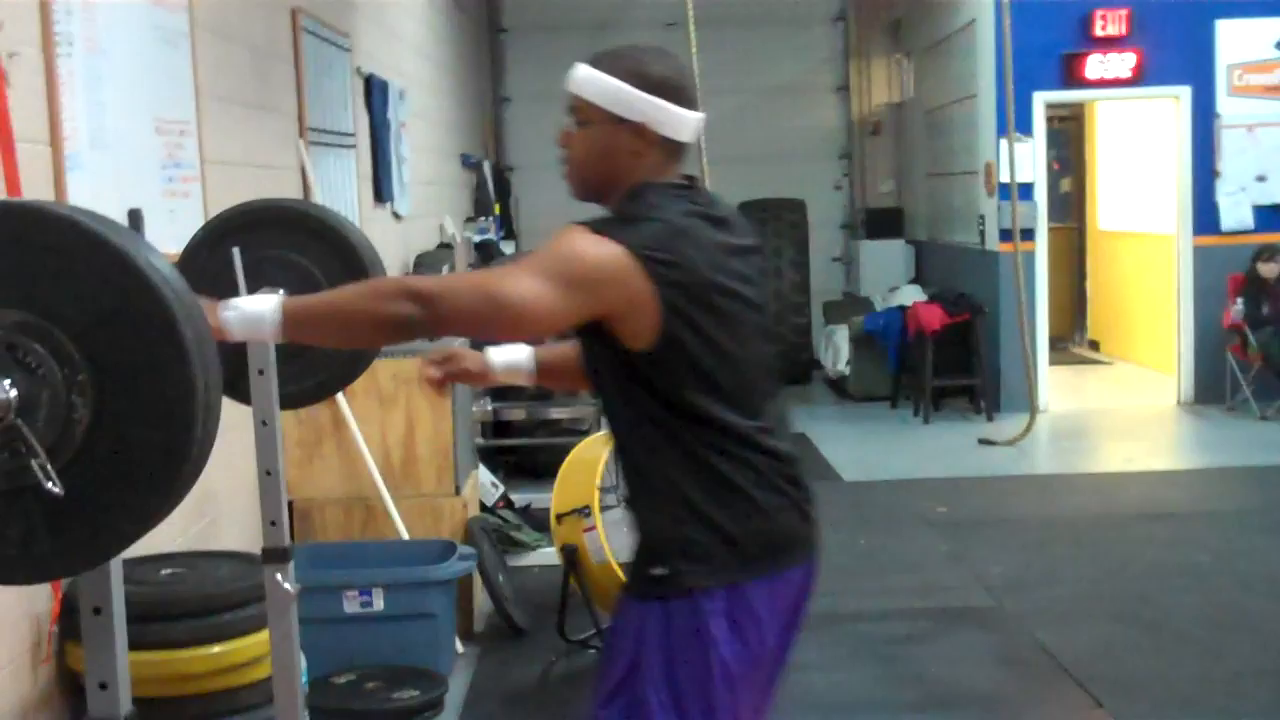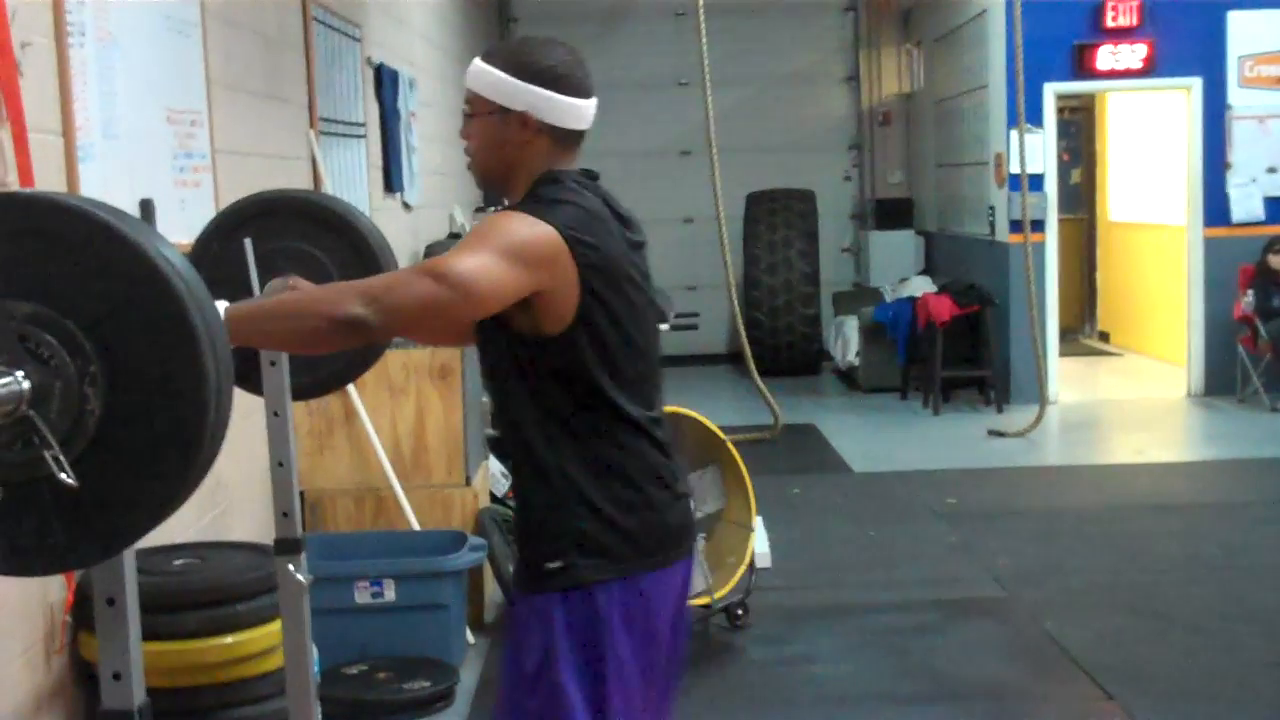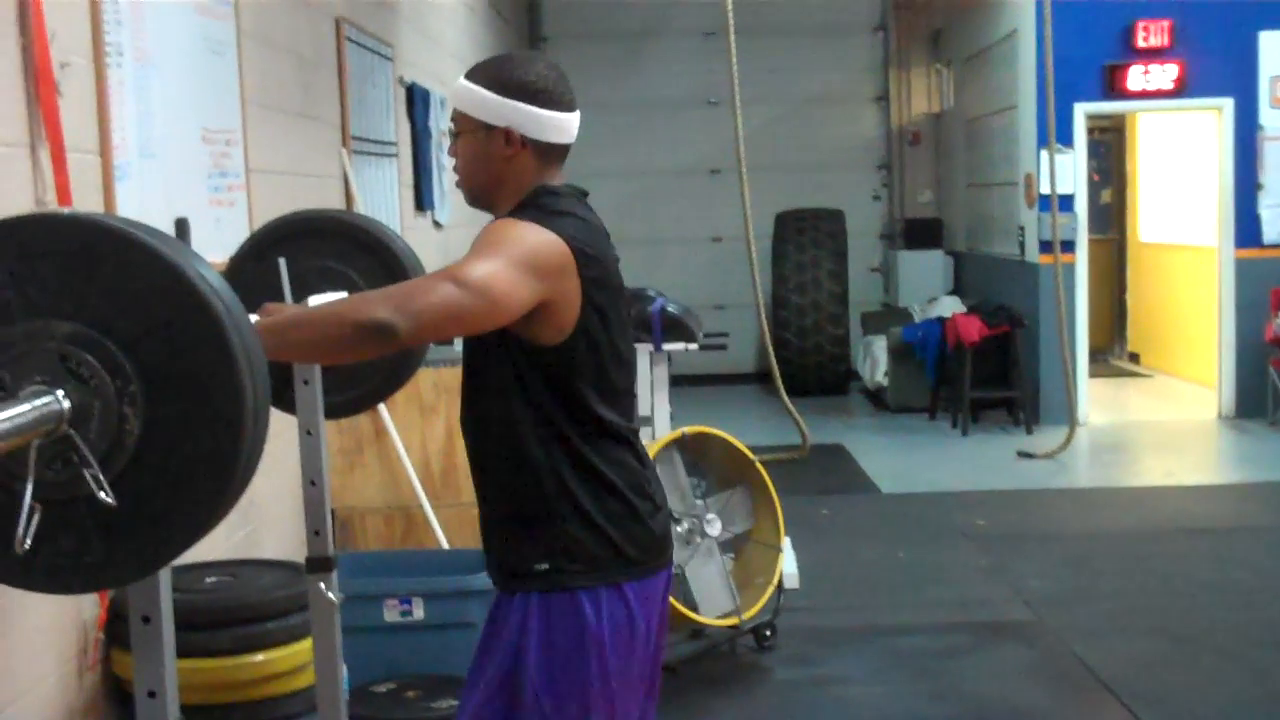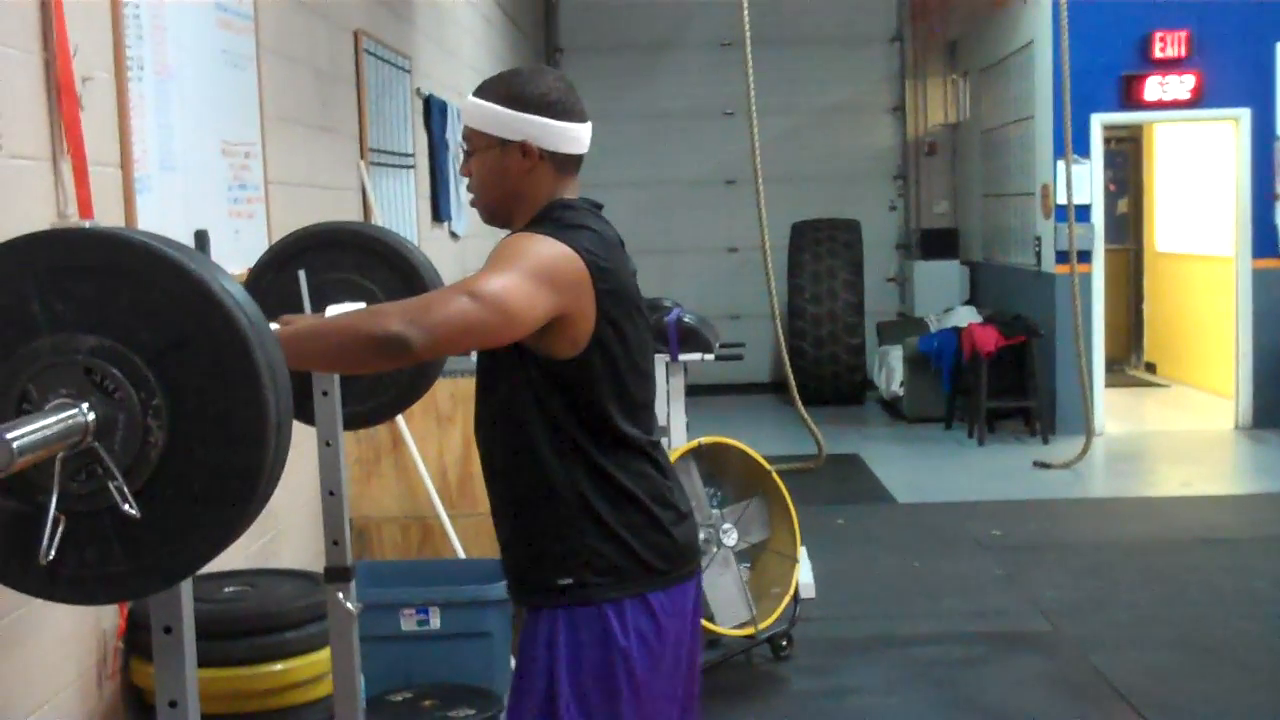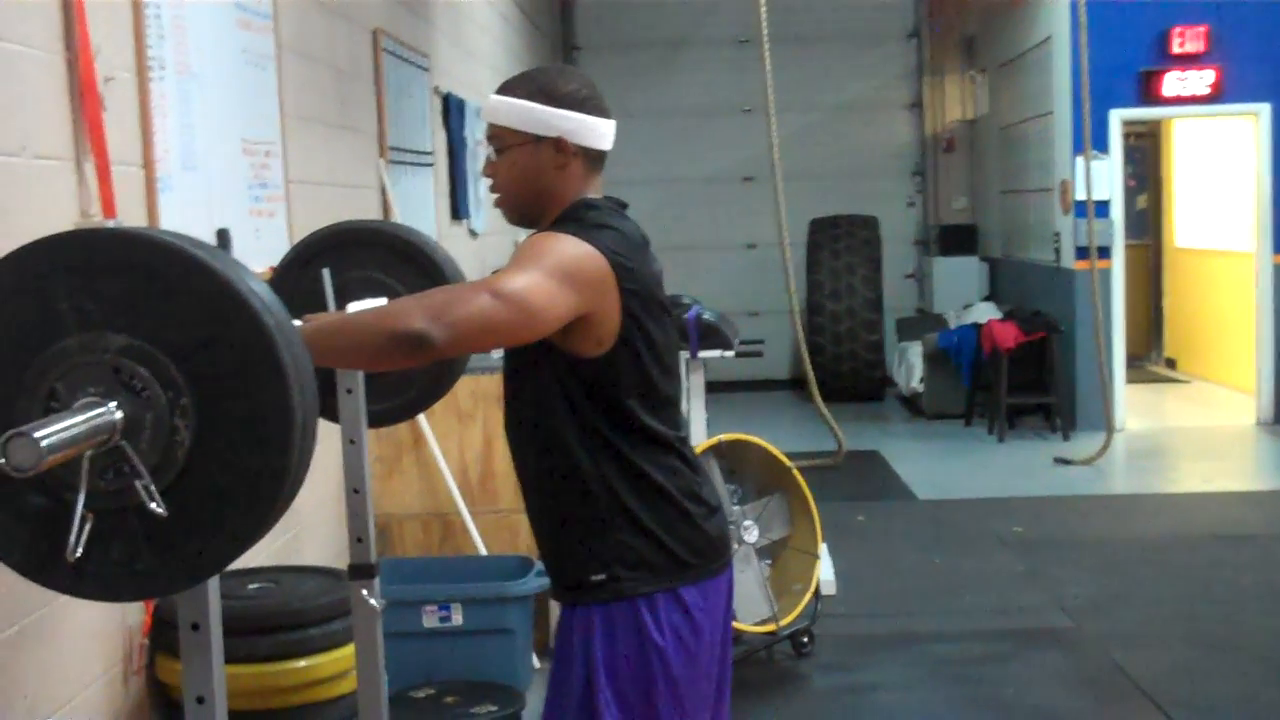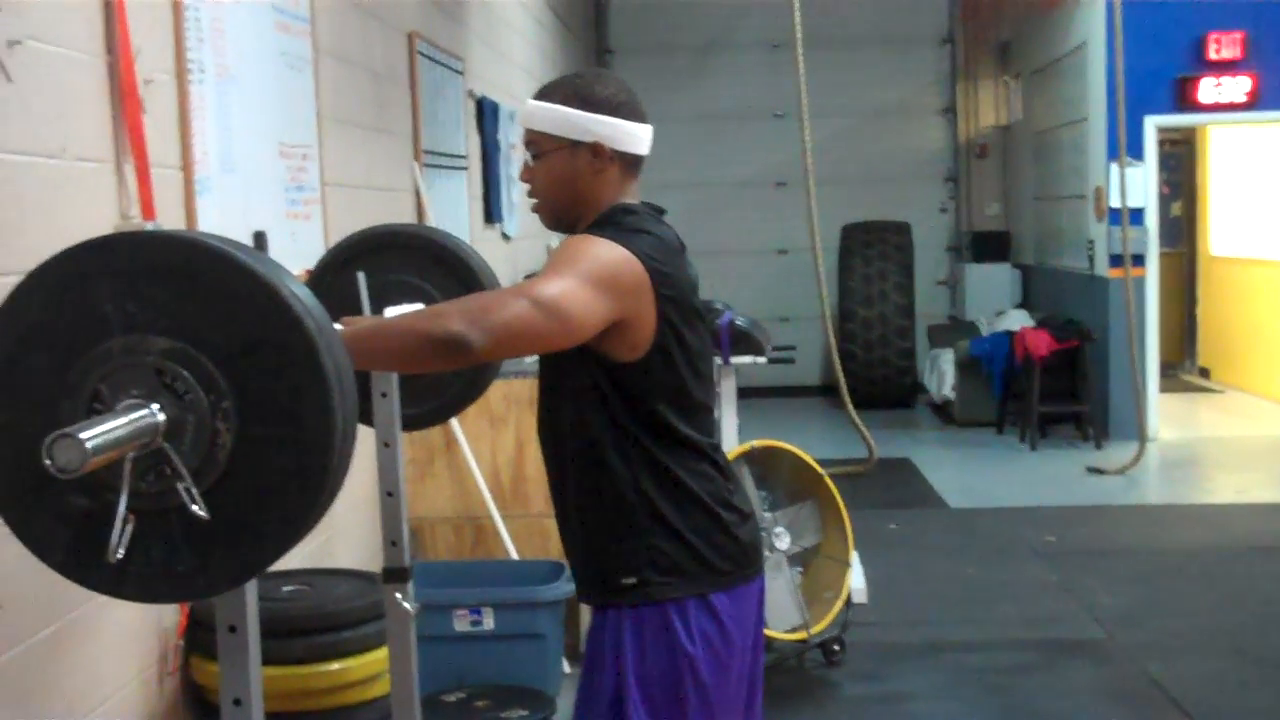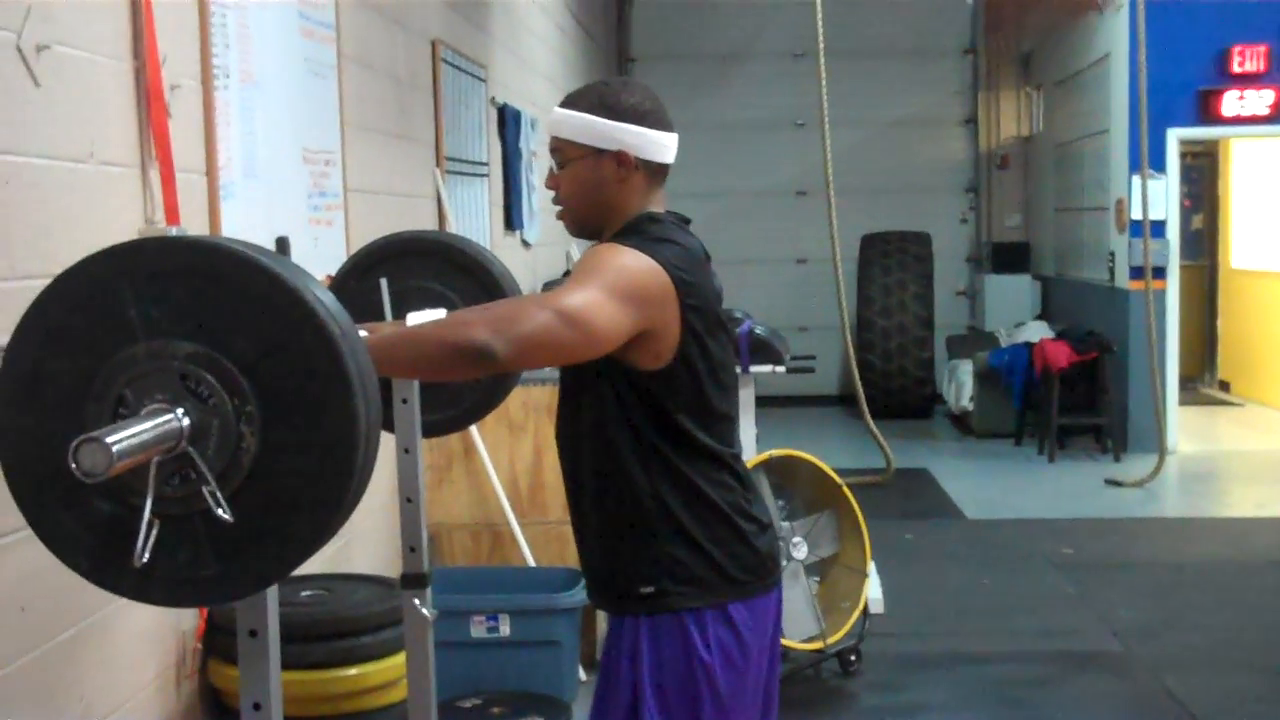
dt=0.3s
person 1, frame 1
left shoulder: (615, 258)
right shoulder: (713, 229)
left elbow: (422, 310)
left wrist: (239, 316)
right wrist: (507, 364)
left hip: (709, 563)
right hip: (759, 539)
person 1, frame 2
left shoulder: (534, 238)
right shoulder: (592, 217)
left elbow: (368, 312)
right elbow: (510, 330)
right wrist: (325, 300)
left hip: (600, 556)
right hip: (632, 533)
person 1, frame 3
left shoulder: (534, 245)
right shoulder: (562, 230)
left elbow: (389, 323)
right elbow: (427, 304)
right wrist: (296, 317)
left hip: (577, 568)
right hip: (610, 549)
person 1, frame 4
left shoulder: (549, 258)
right shoulder: (579, 243)
left elbow: (404, 335)
right elbow: (439, 315)
right wrist: (316, 326)
left hip: (604, 580)
right hip: (636, 560)
person 1, frame 5
left shoulder: (573, 258)
right shoulder: (601, 241)
left elbow: (426, 329)
right elbow: (466, 306)
right wrist: (325, 326)
left hip: (639, 574)
right hip: (666, 554)
person 1, frame 6
left shoulder: (611, 262)
right shoulder: (638, 245)
left elbow: (465, 334)
right elbow: (506, 310)
right wrist: (363, 329)
left hip: (671, 581)
right hip: (696, 563)
person 1, frame 7
left shoulder: (635, 271)
right shoulder: (663, 255)
left elbow: (490, 344)
right elbow: (535, 314)
right wrist: (394, 334)
left hip: (688, 591)
right hip: (718, 569)
